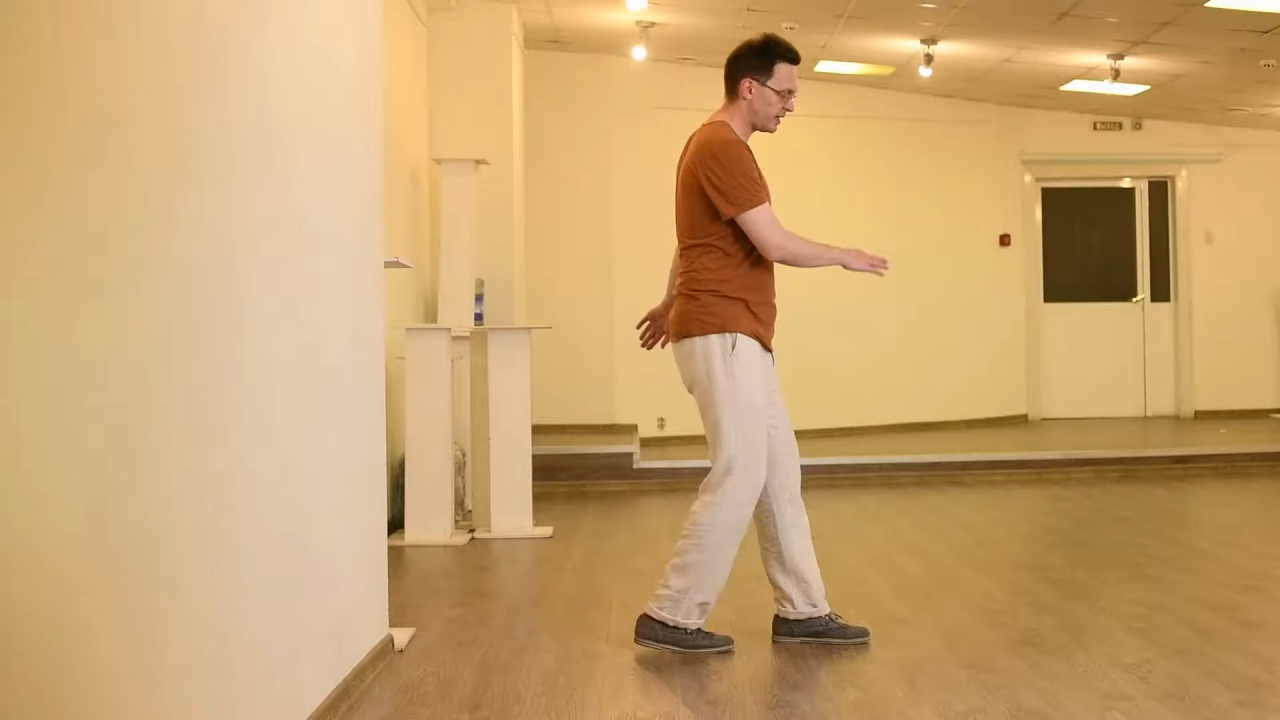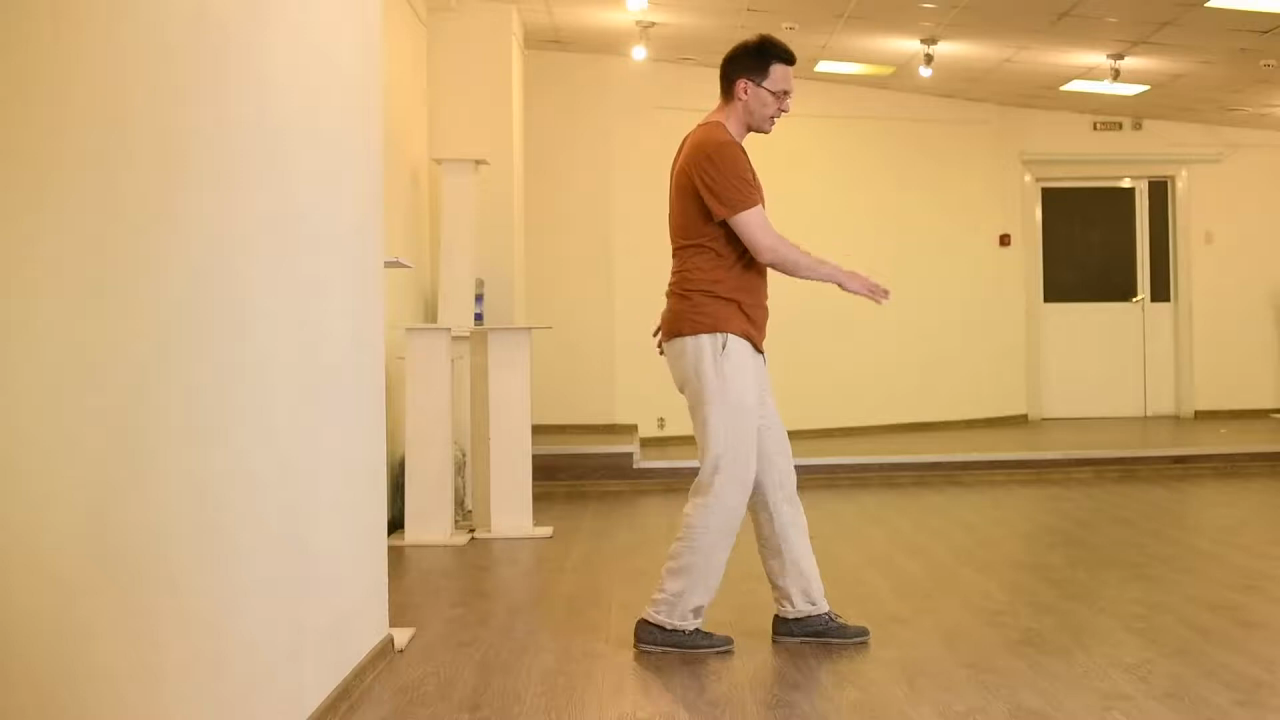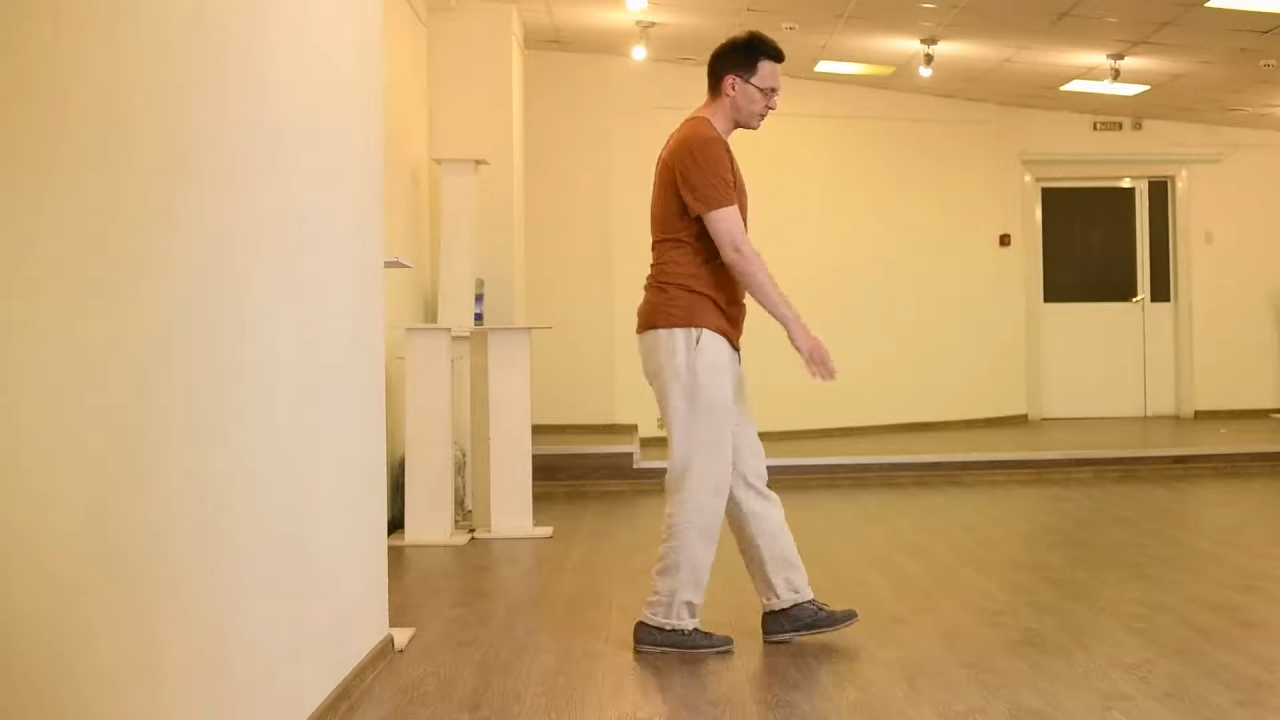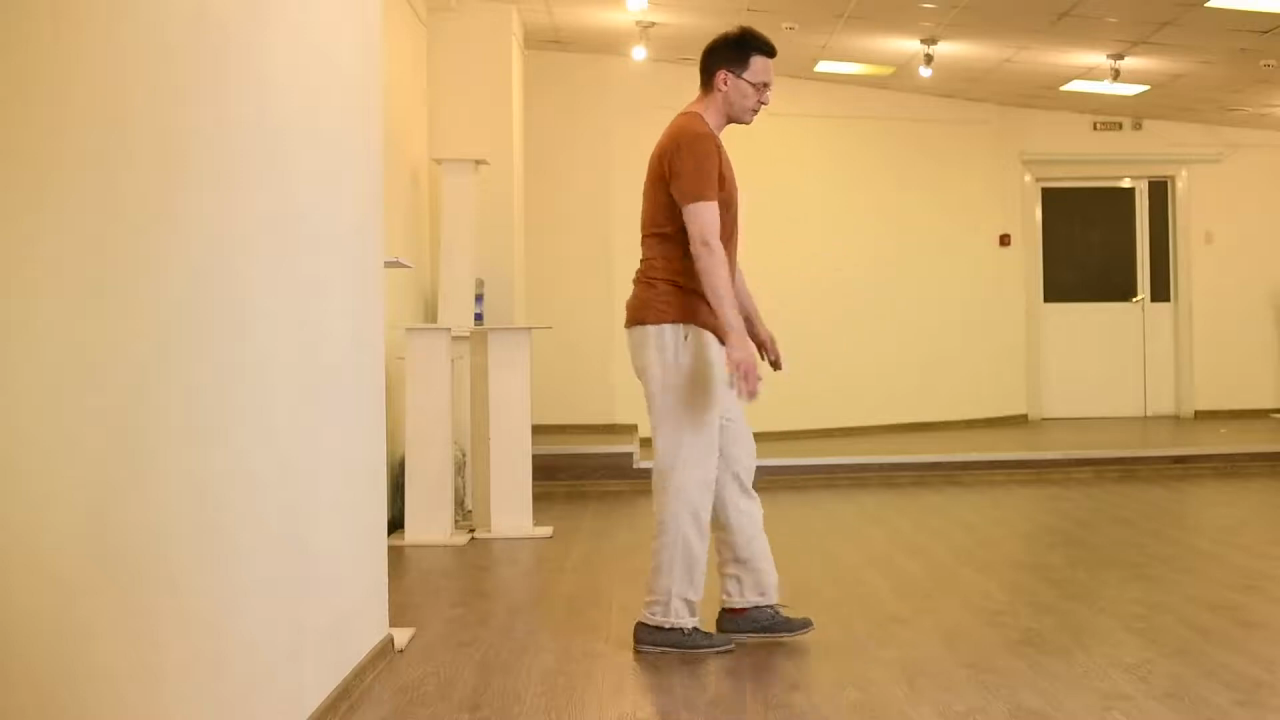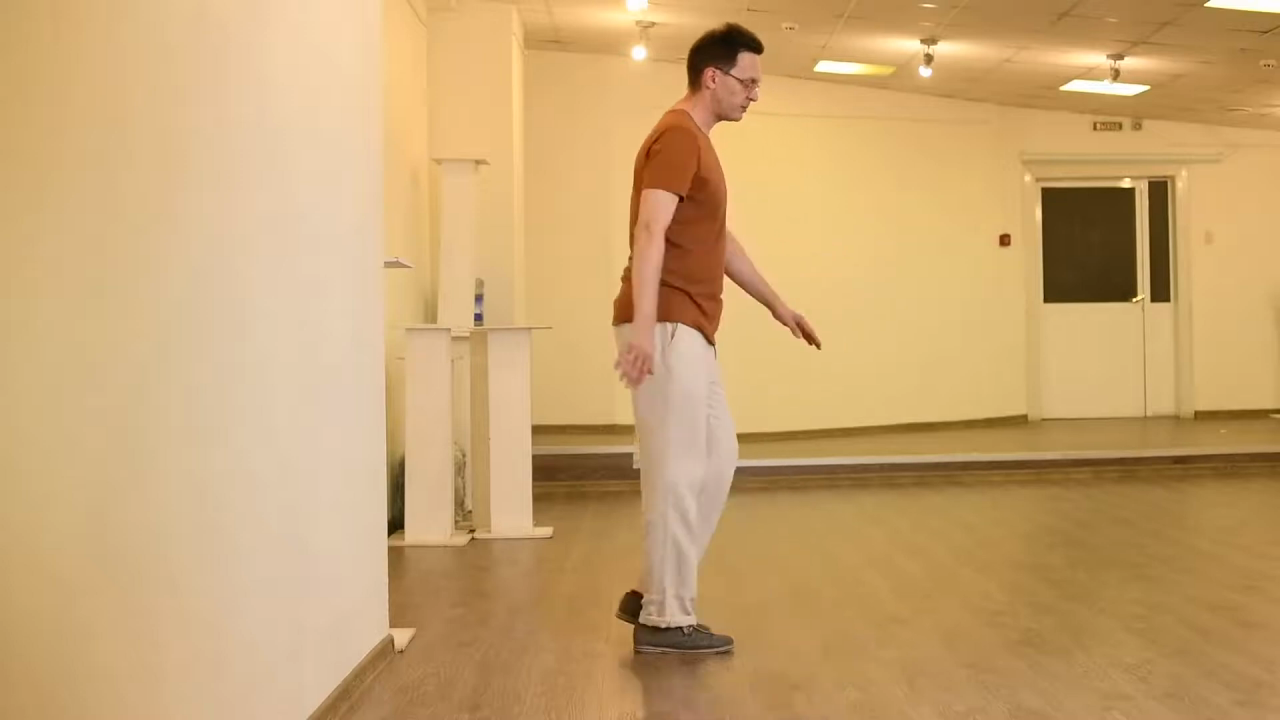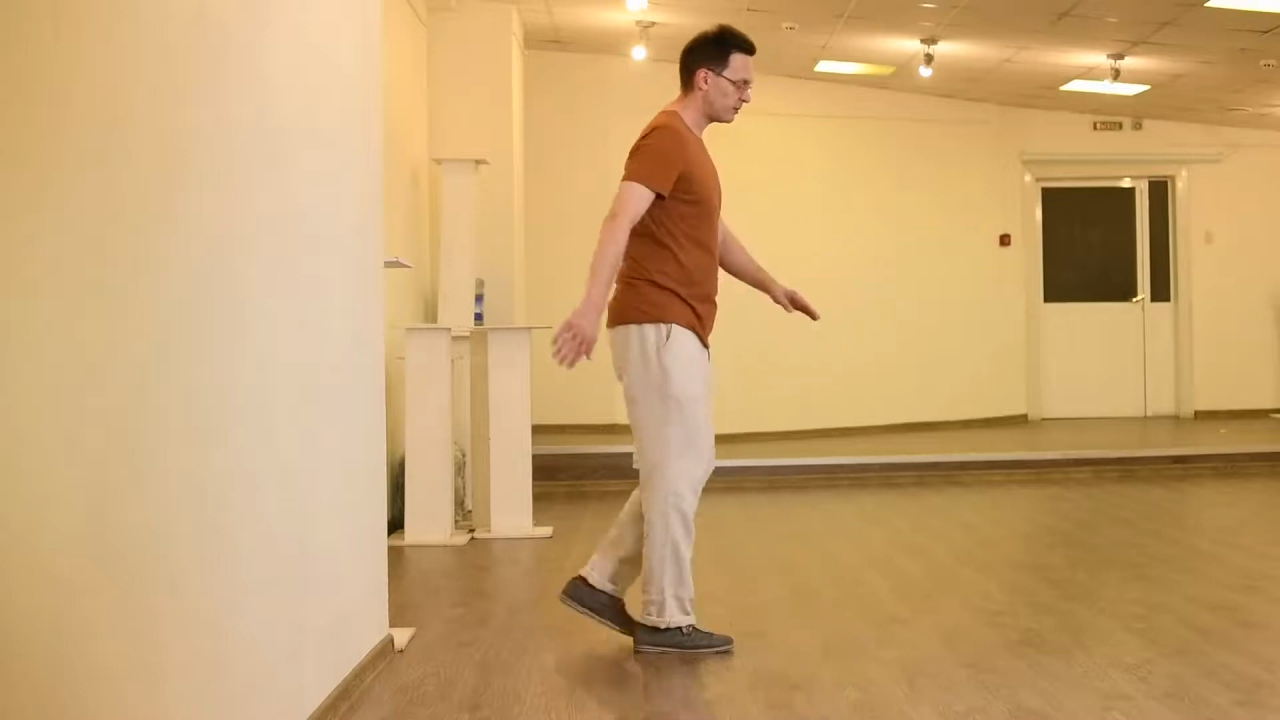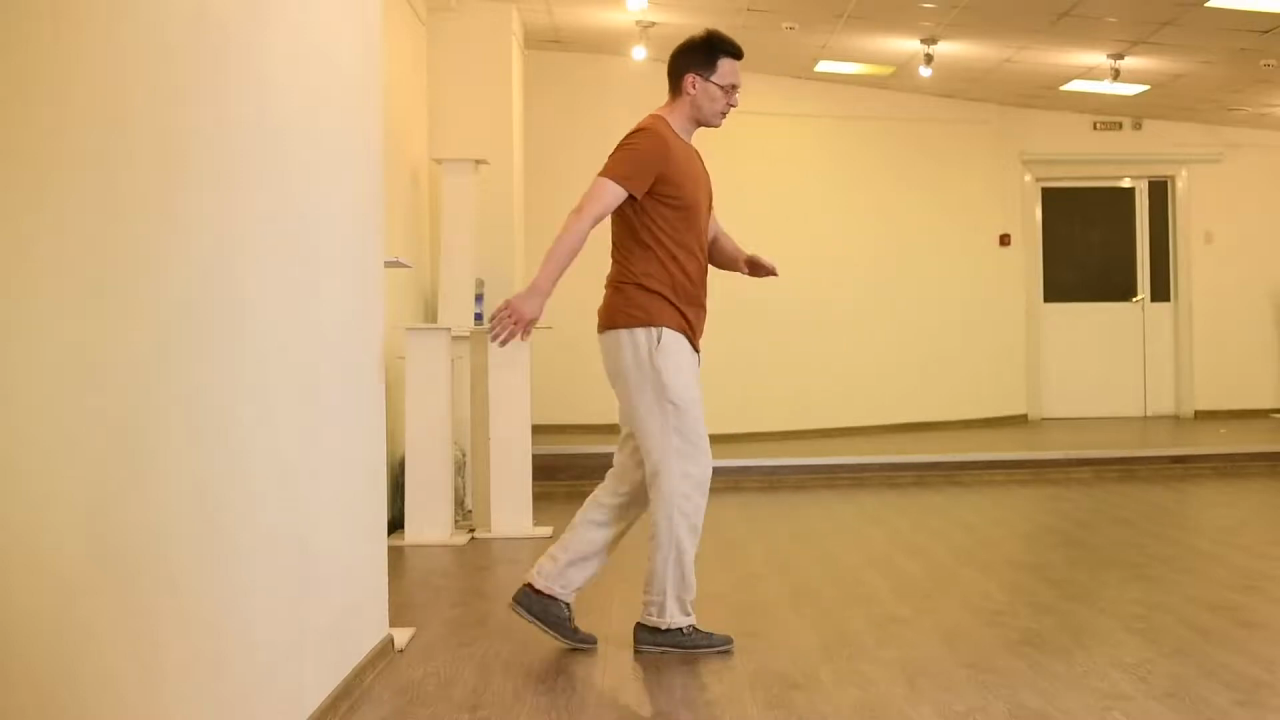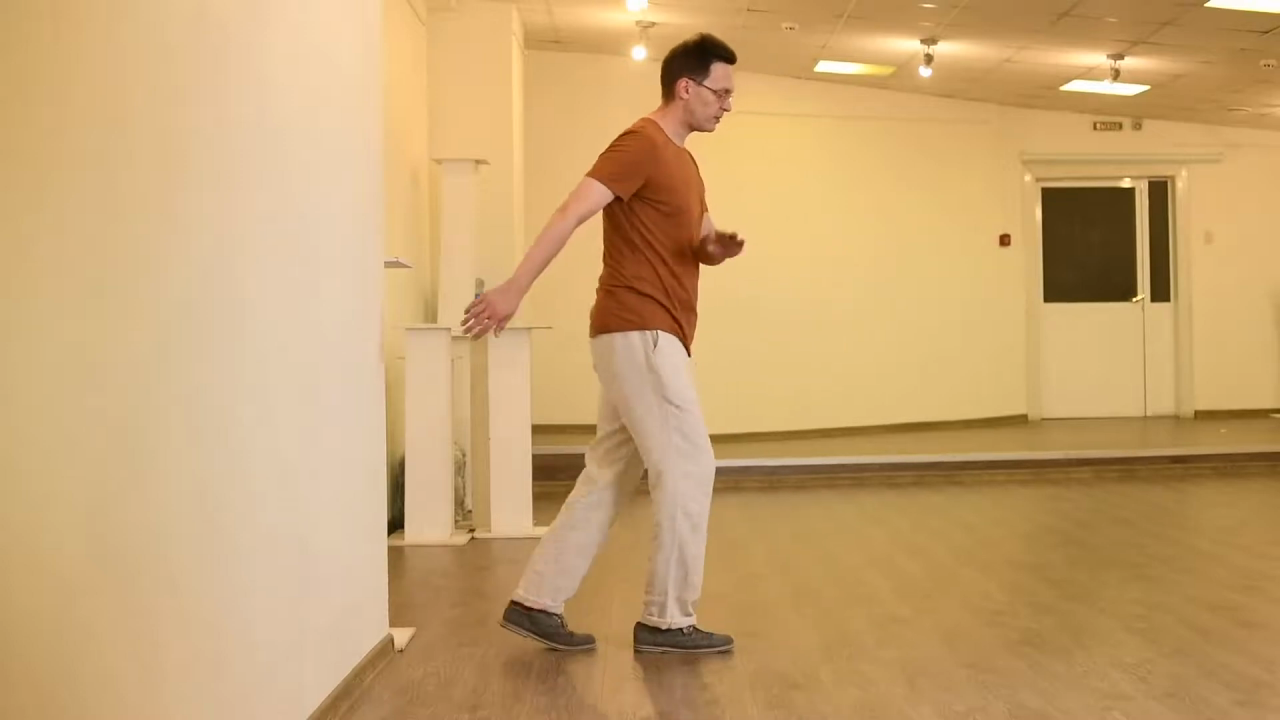
dt=0.1s
person 1, frame 1
left shoulder: (716, 146)
right shoulder: (723, 148)
left elbow: (714, 244)
right elbow: (772, 243)
left wrist: (671, 303)
right wrist: (846, 256)
left hip: (731, 338)
right hip: (722, 337)
left knee: (778, 474)
right knee: (739, 476)
left ankle: (803, 611)
right ankle: (671, 616)
person 1, frame 2
left shoulder: (710, 145)
right shoulder: (718, 149)
right elbow: (765, 247)
left wrist: (678, 305)
right wrist: (842, 276)
left hip: (723, 338)
right hip: (713, 337)
left knee: (774, 474)
right knee: (728, 476)
left ankle: (803, 610)
right ankle: (669, 619)
person 1, frame 3
left shoulder: (701, 143)
right shoulder: (702, 146)
right elbow: (736, 253)
right wrist: (800, 327)
left hip: (700, 334)
right hip: (688, 334)
left knee: (744, 471)
right knee: (703, 475)
left ankle: (789, 601)
right ankle: (666, 620)
person 1, frame 4
left shoulder: (698, 139)
right shoulder: (694, 140)
left elbow: (720, 247)
right elbow: (706, 245)
left wrist: (753, 323)
right wrist: (735, 334)
left hip: (693, 332)
right hip: (676, 330)
left knee: (733, 464)
right knee: (692, 473)
left ankle: (747, 602)
right ankle: (666, 620)
person 1, frame 5
left shoulder: (693, 140)
right shoulder: (676, 137)
left elbow: (718, 241)
right elbow: (651, 230)
left wrist: (778, 305)
right wrist: (640, 323)
left hip: (685, 329)
right hip: (666, 329)
left knee: (713, 460)
right knee: (679, 472)
left ankle: (659, 591)
right ankle: (665, 618)
person 1, frame 6
left shoulder: (690, 145)
right shoulder: (666, 137)
left elbow: (716, 237)
right elbow: (619, 221)
left wrist: (772, 286)
right wrist: (592, 302)
left hip: (676, 330)
right hip: (661, 328)
left knee: (689, 463)
right knee: (675, 471)
left ankle: (600, 581)
right ankle: (665, 619)
person 1, frame 7
left shoulder: (683, 153)
right shoulder: (652, 140)
left elbow: (709, 240)
right elbow: (588, 213)
left wrist: (743, 261)
right wrist: (538, 293)
left hip: (657, 335)
right hip: (648, 333)
left knee: (638, 474)
right knee: (685, 472)
left ankle: (547, 588)
right ankle: (664, 620)
person 1, frame 8
left shoulder: (682, 160)
right shoulder: (641, 144)
left elbow: (699, 244)
right elbow: (570, 214)
left wrist: (719, 244)
right wrist: (513, 288)
left hip: (649, 338)
right hip: (642, 337)
left knee: (610, 474)
right knee: (689, 469)
left ankle: (535, 603)
right ankle: (668, 620)
